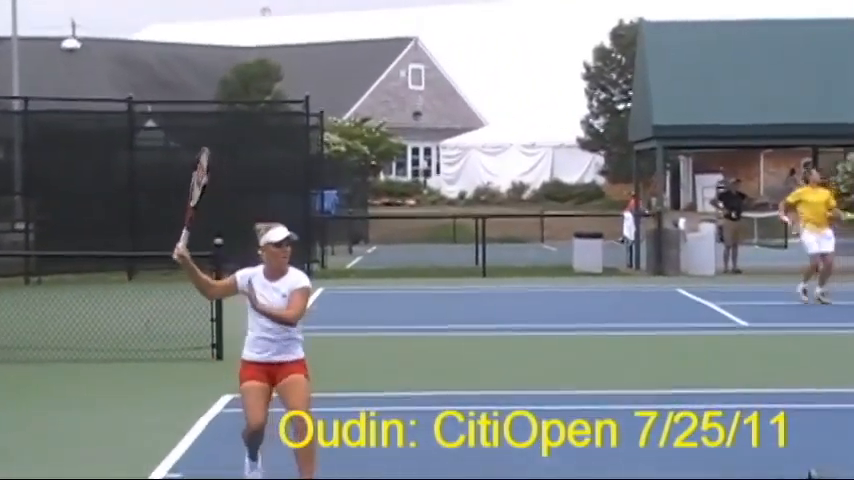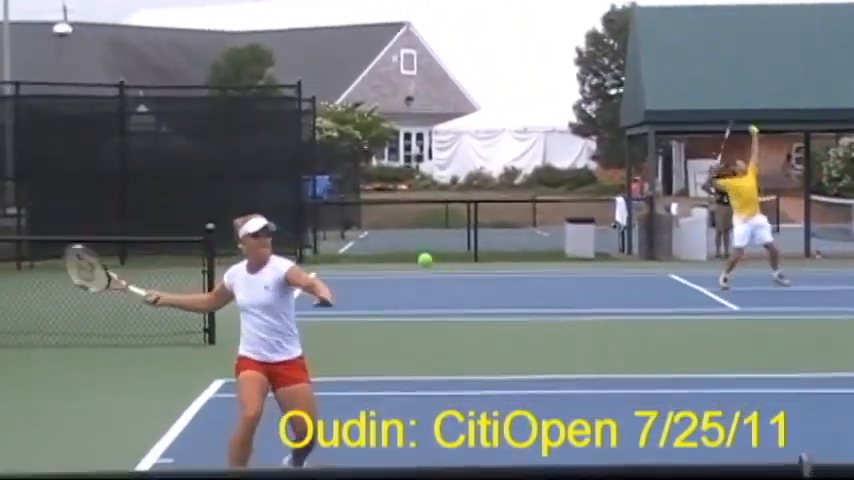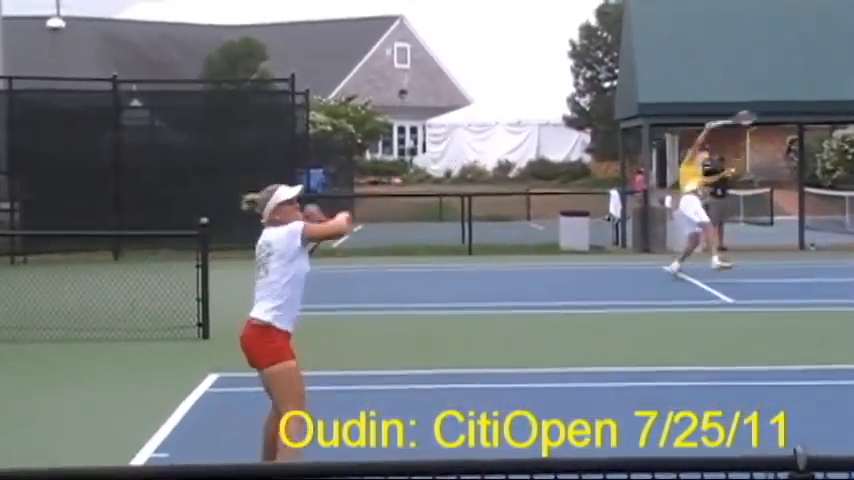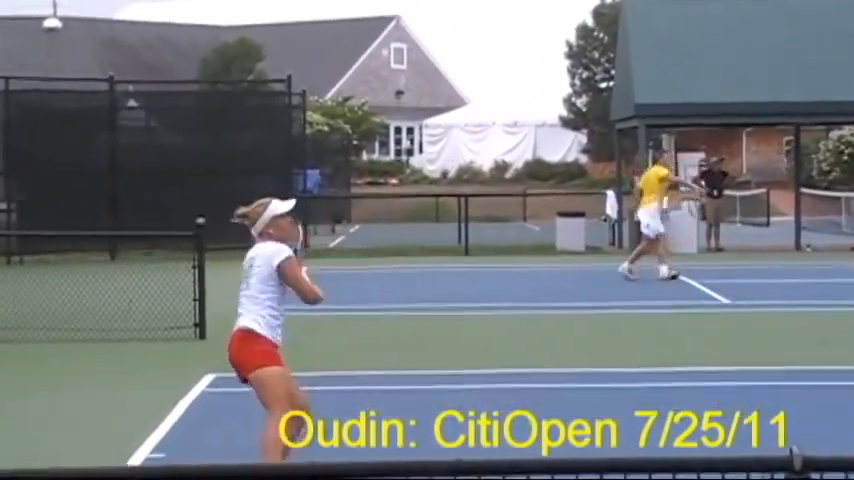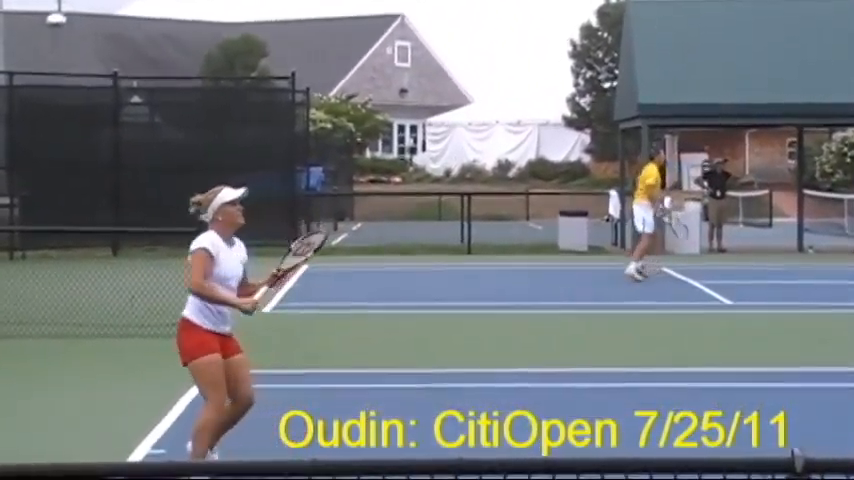
dt=0.4s
person 1, frame 1
left shoulder: (299, 280)
right shoulder: (248, 276)
left elbow: (292, 317)
right elbow: (212, 290)
left wrist: (260, 306)
right wrist: (187, 263)
left hip: (291, 362)
right hip: (254, 363)
left knee: (301, 421)
right knee: (255, 425)
right ankle: (253, 459)
person 1, frame 2
left shoulder: (282, 268)
right shoulder: (234, 274)
left elbow: (310, 283)
right elbow: (210, 302)
left wrist: (322, 295)
right wrist: (164, 298)
left hip: (289, 360)
right hip: (251, 360)
left knee: (305, 431)
right knee: (250, 417)
left ankle: (295, 466)
person 1, frame 3
left shoulder: (271, 239)
right shoulder: (292, 232)
right elbow: (338, 229)
right wrist: (343, 216)
left hip: (259, 333)
right hip: (269, 336)
left knee: (283, 407)
right knee: (294, 416)
person 1, frame 4
left shoulder: (258, 254)
right shoulder: (279, 252)
right elbow: (312, 296)
left wrist: (297, 277)
right wrist: (311, 287)
left hip: (253, 342)
right hip: (254, 343)
left knee: (299, 409)
right knee: (281, 414)
person 1, frame 5
left shoulder: (237, 247)
right shoulder: (205, 244)
left elbow: (241, 291)
right elbow: (194, 285)
left wrist: (271, 281)
right wrist: (235, 301)
left hip: (222, 333)
right hip: (197, 331)
left knee: (244, 397)
right knee: (217, 403)
left ankle: (202, 446)
person 2, frame 1
left shoulder: (826, 193)
right shoulder: (800, 192)
left elbow: (834, 210)
right elbow: (783, 204)
left wrist: (838, 215)
right wrist: (783, 215)
left hip: (824, 231)
right hip: (808, 231)
left knee: (829, 262)
right knee: (815, 261)
left ankle: (819, 291)
right ankle: (803, 286)
person 2, frame 2
left shoulder: (751, 175)
right shoulder: (730, 182)
left elbow: (754, 154)
right elbow: (714, 184)
left wrist: (754, 135)
right wrist: (714, 179)
left hip: (757, 220)
right hip: (741, 222)
left knee: (772, 249)
right knee: (738, 254)
left ankle: (776, 273)
right ankle: (725, 276)
person 2, frame 3
left shoulder: (696, 174)
right shoulder: (688, 163)
left elbow: (708, 181)
right elbow: (697, 143)
left wrist: (723, 174)
right wrist: (707, 129)
left hip: (691, 201)
right hip: (690, 201)
left knee: (694, 240)
right knee: (708, 228)
left ankle: (676, 265)
right ankle: (716, 260)
person 2, frame 4
left shoulder: (649, 172)
right shoulder: (659, 171)
left elbow: (637, 190)
right elbow: (675, 180)
right wrist: (690, 185)
left hip: (652, 210)
right hip: (650, 210)
left knee: (659, 240)
right knee: (648, 242)
left ankle: (665, 270)
right ankle: (626, 265)
person 2, frame 5
left shoulder: (650, 169)
right shoulder: (652, 171)
right elbow: (649, 191)
left wrist: (657, 204)
right wrist: (656, 205)
left hip: (643, 206)
right hip: (643, 206)
left knee: (647, 238)
right knee: (646, 239)
left ankle: (637, 265)
right ankle: (633, 267)
